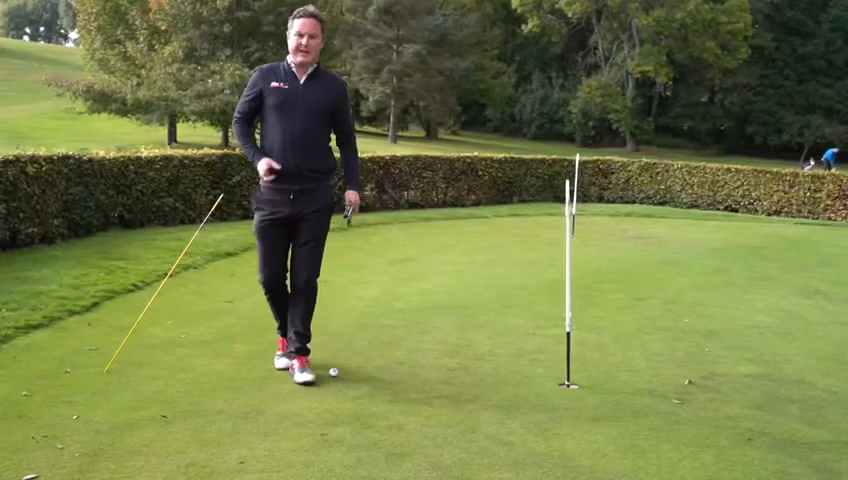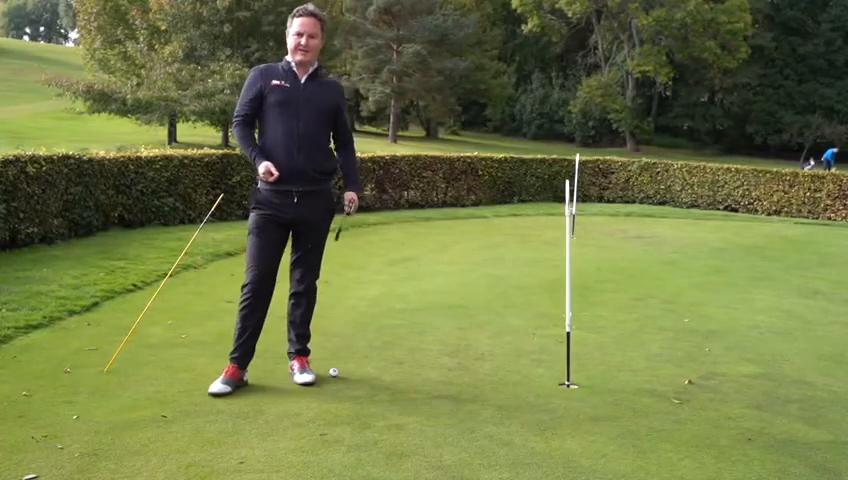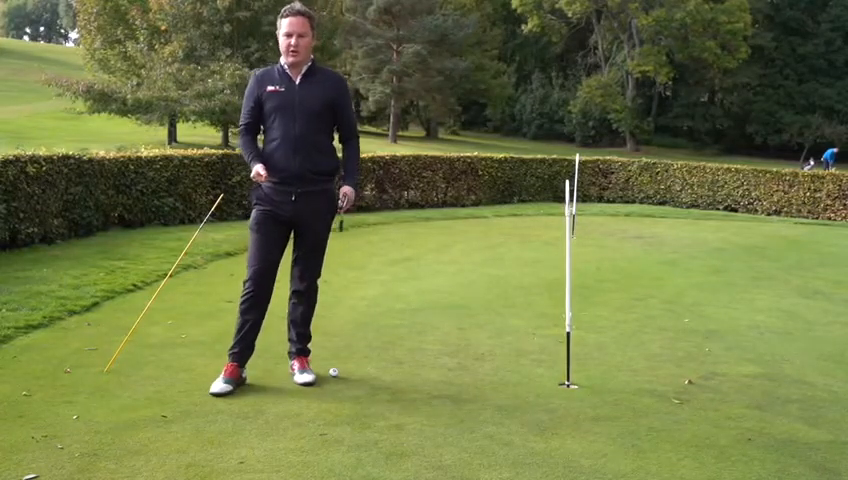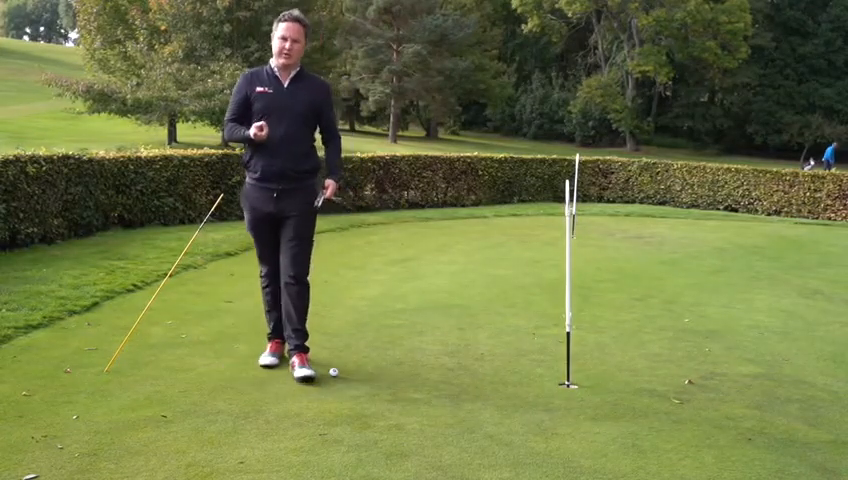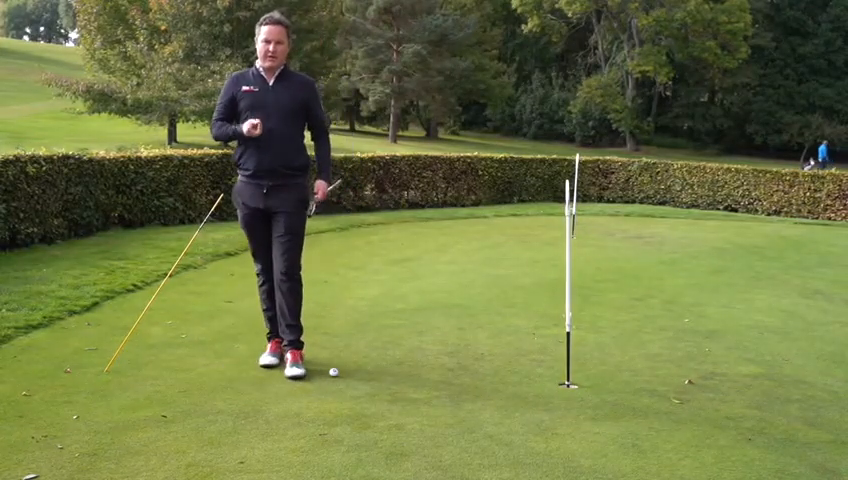
dt=1s
person 1, frame 1
left shoulder: (334, 86)
right shoulder: (264, 77)
left elbow: (346, 140)
right elbow: (241, 121)
left wrist: (352, 185)
right wrist: (257, 157)
left hip: (315, 196)
right hip: (271, 193)
left knee: (305, 278)
right knee: (270, 276)
left ankle: (298, 353)
right ankle: (285, 335)
person 1, frame 2
left shoulder: (332, 89)
right shoulder: (263, 76)
left elbow: (344, 143)
right elbow: (241, 123)
left wrist: (352, 186)
right wrist: (259, 160)
left hip: (317, 199)
right hip: (271, 197)
left knee: (305, 282)
right knee: (257, 281)
left ankle: (299, 356)
right ankle: (238, 365)
person 1, frame 3
left shoulder: (333, 83)
right shoulder: (261, 80)
left elbow: (350, 138)
right elbow: (247, 130)
left wrist: (350, 181)
right wrist: (255, 162)
left hip: (317, 197)
right hip: (271, 195)
left knee: (306, 281)
right knee: (257, 279)
left ankle: (299, 356)
right ankle: (236, 364)
person 1, frame 4
left shoulder: (318, 88)
right shoulder: (249, 81)
left elbow: (331, 137)
right elbow: (230, 128)
left wrist: (332, 174)
right wrist: (250, 134)
left hip: (300, 193)
right hip: (259, 191)
left knee: (294, 273)
right knee: (269, 271)
left ankle: (298, 350)
right ankle: (276, 339)
person 1, frame 5
left shoulder: (304, 86)
right shoulder: (237, 82)
left elbow: (320, 134)
right elbow: (217, 127)
left wrist: (324, 175)
right wrist: (242, 130)
left hip: (290, 190)
right hip: (250, 189)
left knee: (287, 270)
right knee: (264, 270)
left ankle: (293, 346)
right ankle: (274, 338)
